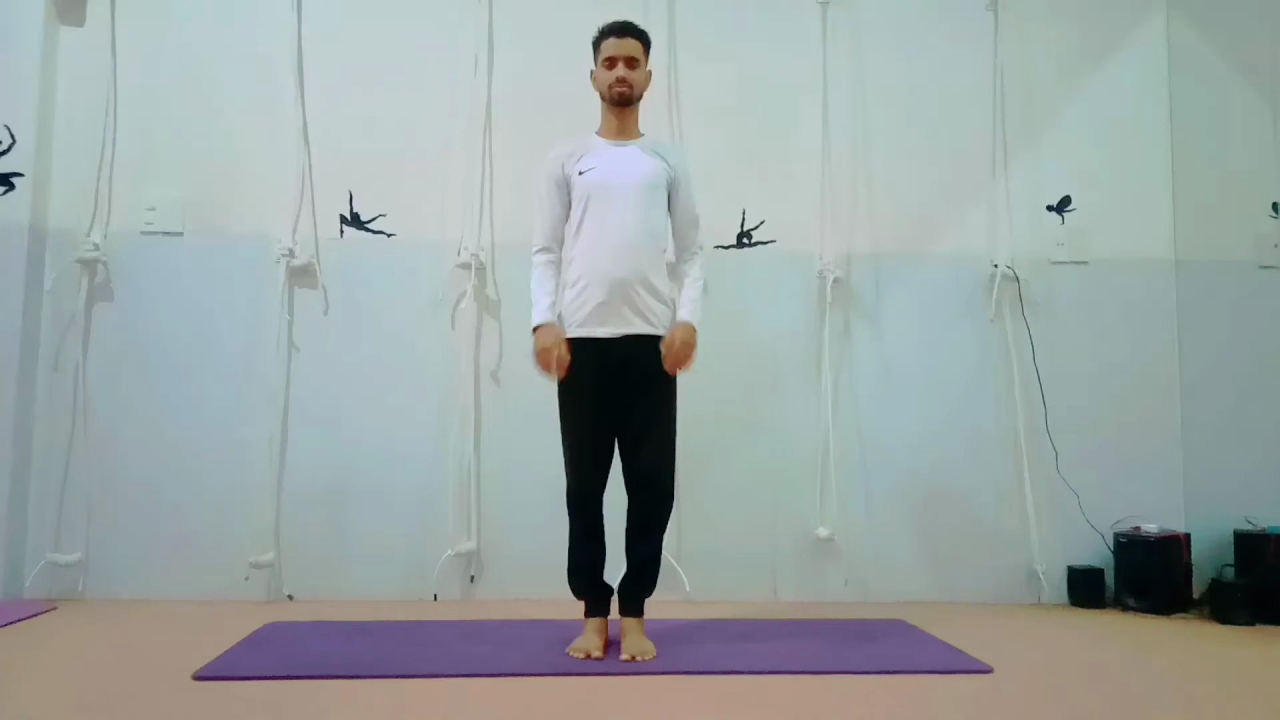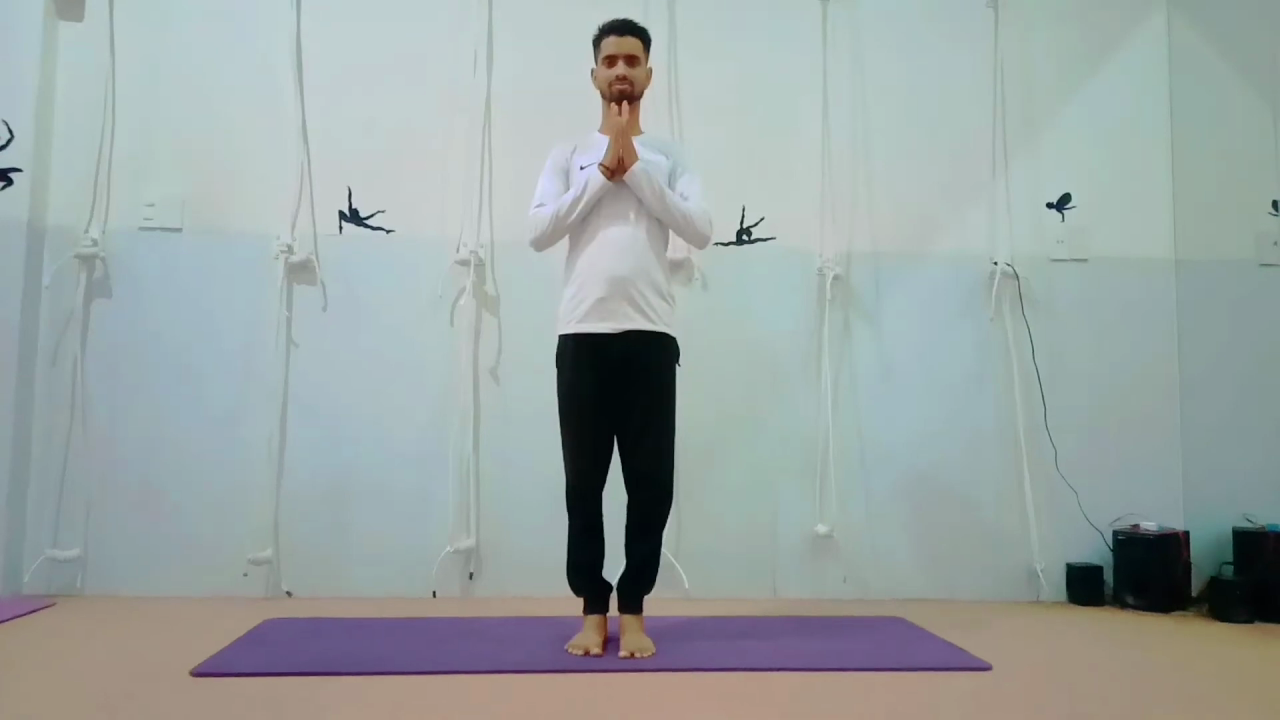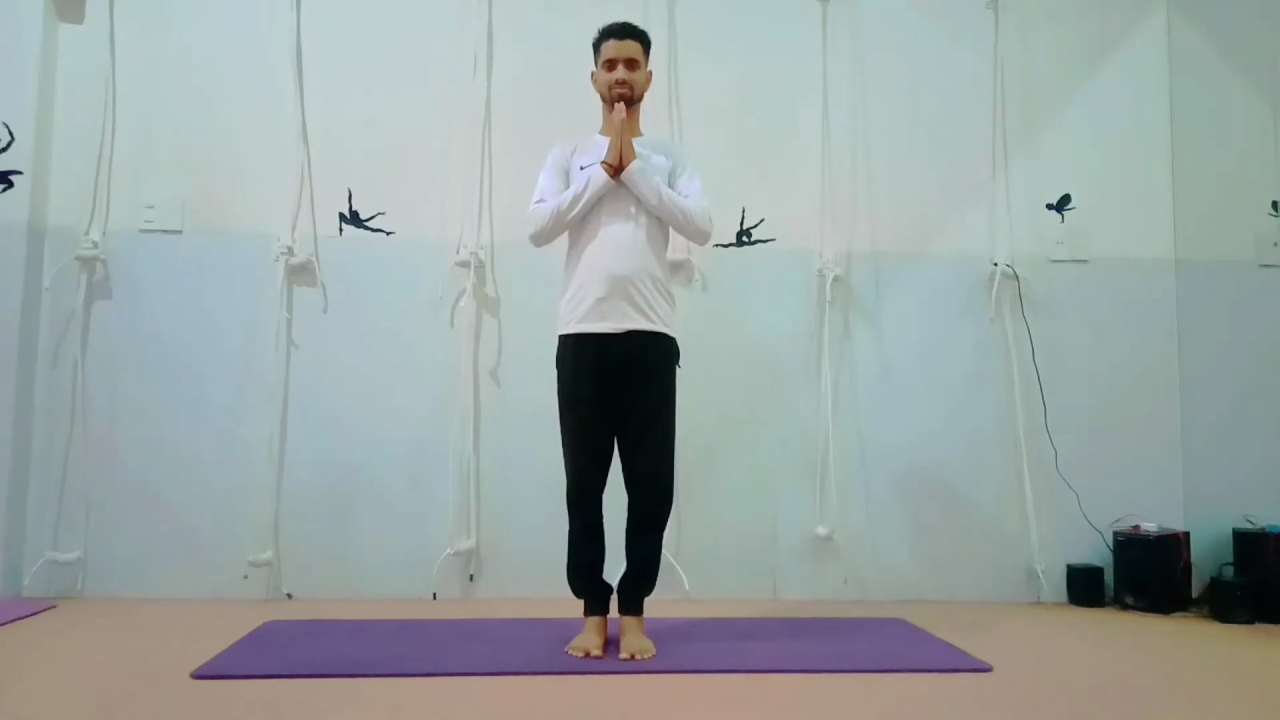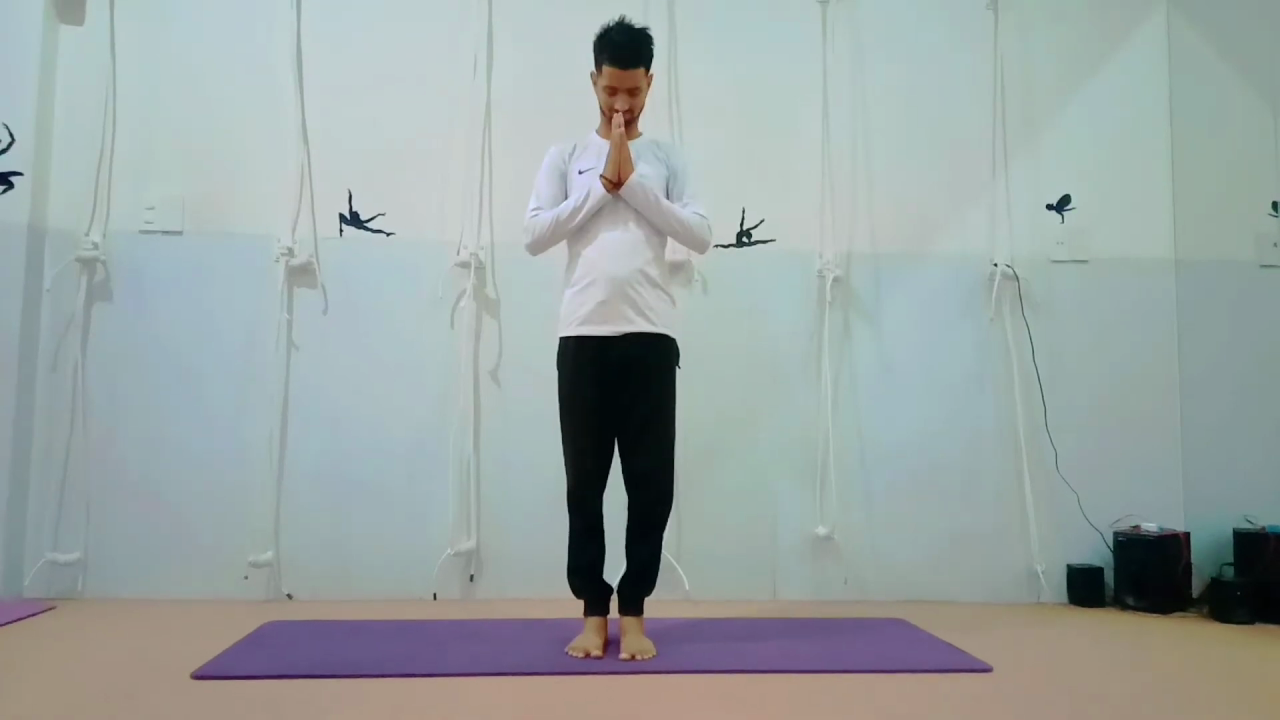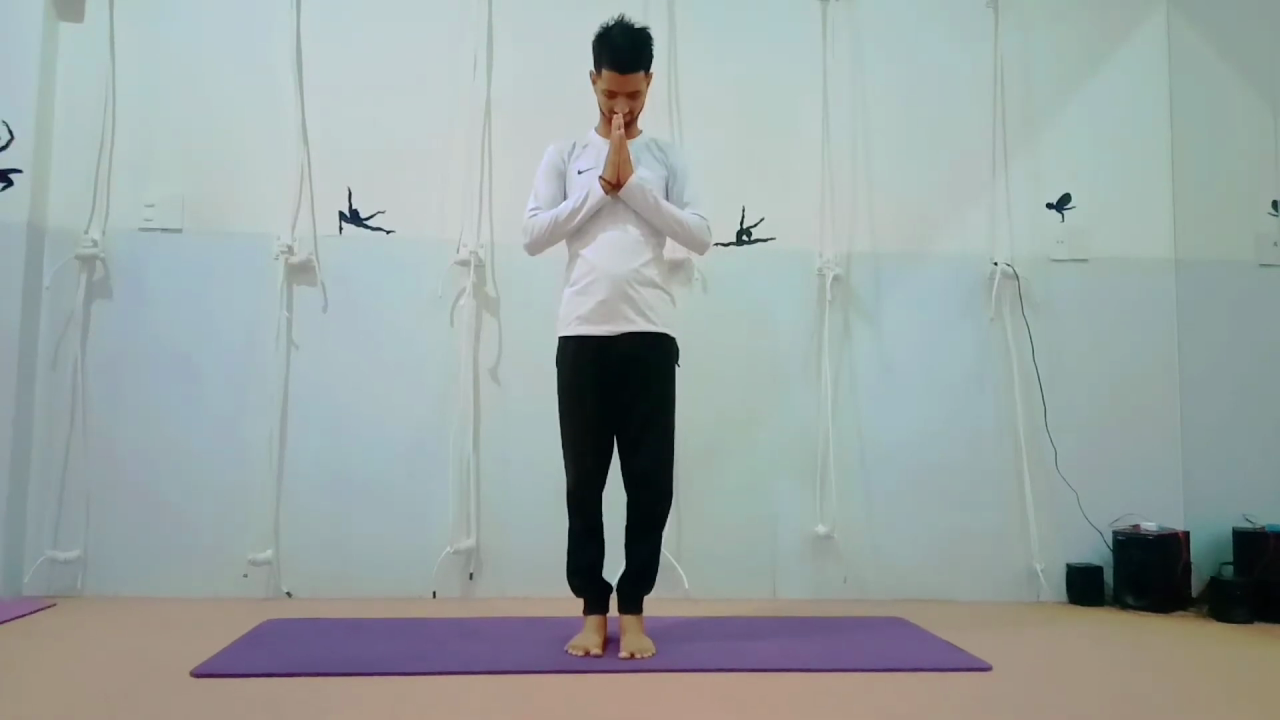
dt=0.5s
person 1, frame 1
left shoulder: (669, 160)
right shoulder: (567, 160)
left elbow: (691, 252)
right elbow: (545, 251)
left wrist: (687, 318)
right wrist: (544, 321)
left hip: (650, 341)
right hip: (583, 339)
left knee: (652, 485)
right knee: (584, 485)
left ankle: (633, 612)
right ankle: (593, 611)
person 1, frame 2
left shoulder: (669, 156)
right shoulder: (568, 156)
left elbow: (701, 231)
right elbow: (539, 232)
left wrist: (636, 171)
right wrist: (602, 173)
left hip: (650, 336)
right hip: (582, 335)
left knee: (650, 481)
right knee: (584, 481)
left ankle: (632, 610)
right ankle: (592, 610)
person 1, frame 3
left shoulder: (668, 157)
right shoulder: (568, 155)
left elbow: (701, 226)
right elbow: (538, 227)
left wrist: (633, 169)
right wrist: (604, 169)
left hip: (650, 336)
right hip: (582, 335)
left knee: (651, 481)
right knee: (584, 481)
left ankle: (632, 610)
right ankle: (592, 610)
person 1, frame 4
left shoulder: (667, 158)
right shoulder: (565, 156)
left elbow: (700, 235)
right elbow: (535, 235)
left wrist: (635, 183)
right wrist: (602, 184)
left hip: (651, 338)
right hip: (583, 338)
left knee: (651, 483)
right knee: (585, 483)
left ankle: (633, 612)
right ankle: (593, 611)
person 1, frame 5
left shoulder: (667, 158)
right shoulder: (564, 156)
left elbow: (700, 236)
right elbow: (534, 235)
left wrist: (633, 185)
right wrist: (601, 184)
left hip: (650, 338)
right hip: (582, 337)
left knee: (650, 482)
right knee: (584, 482)
left ankle: (632, 610)
right ankle: (592, 609)
